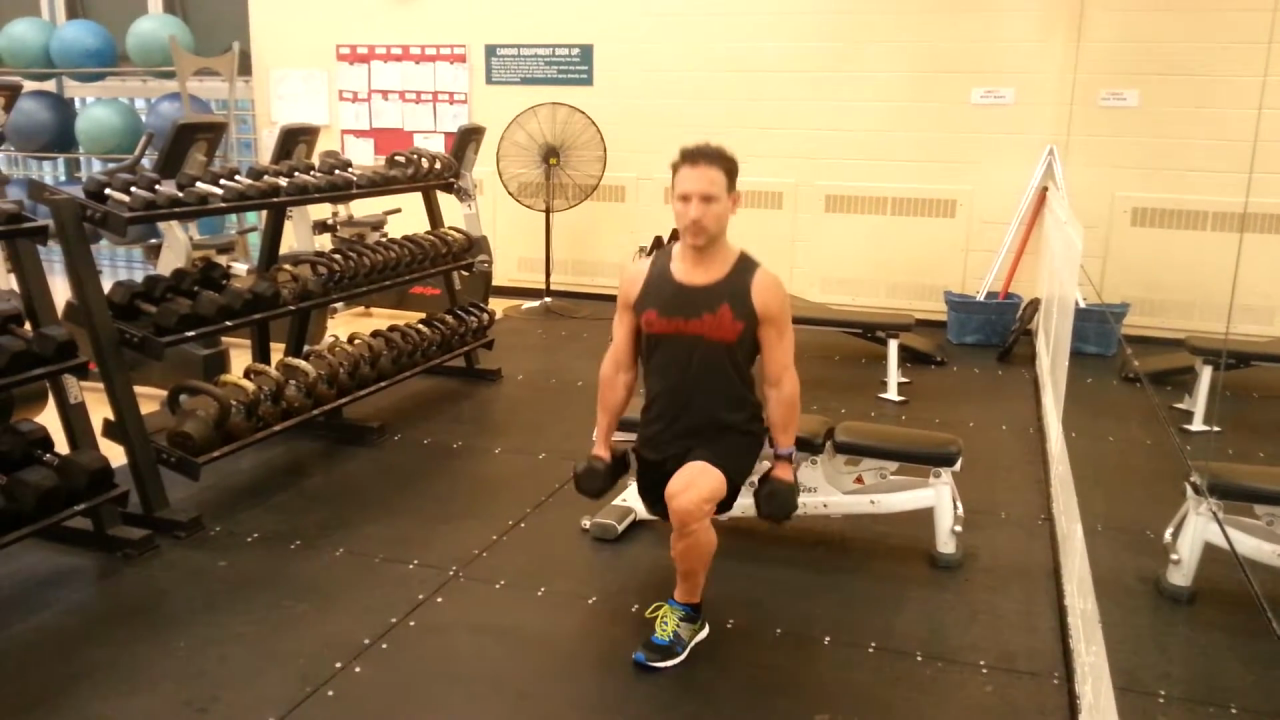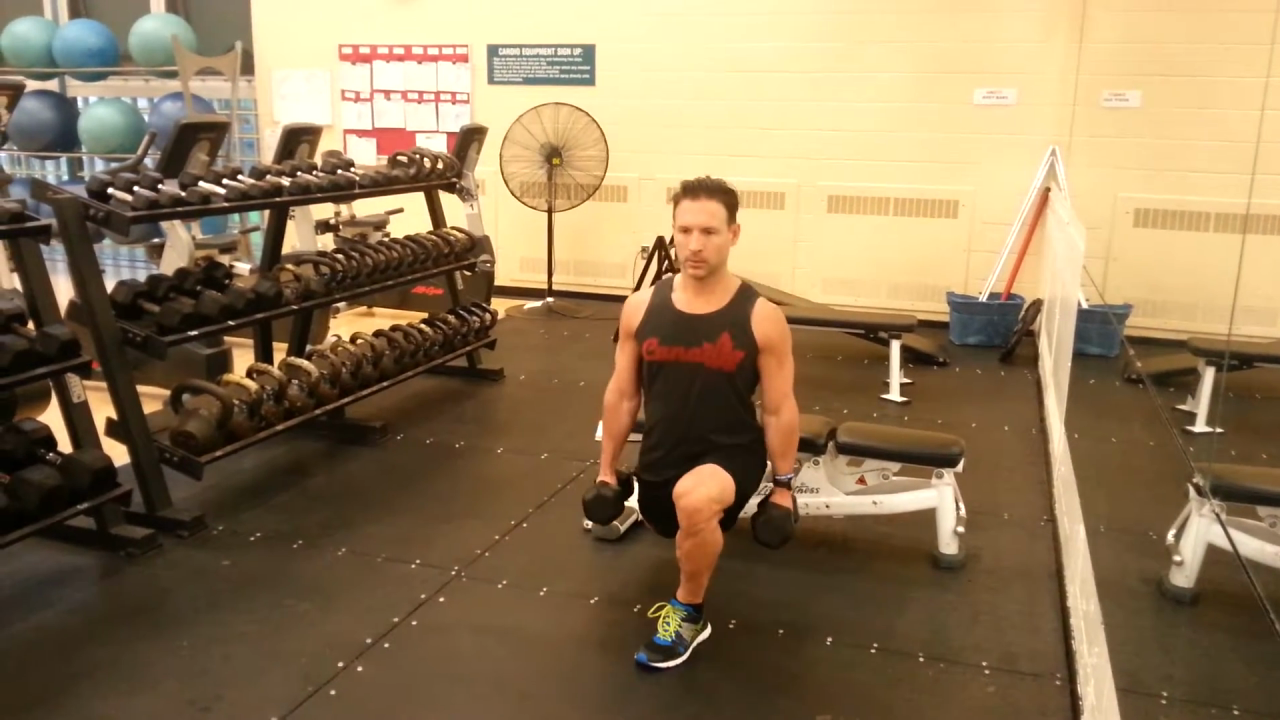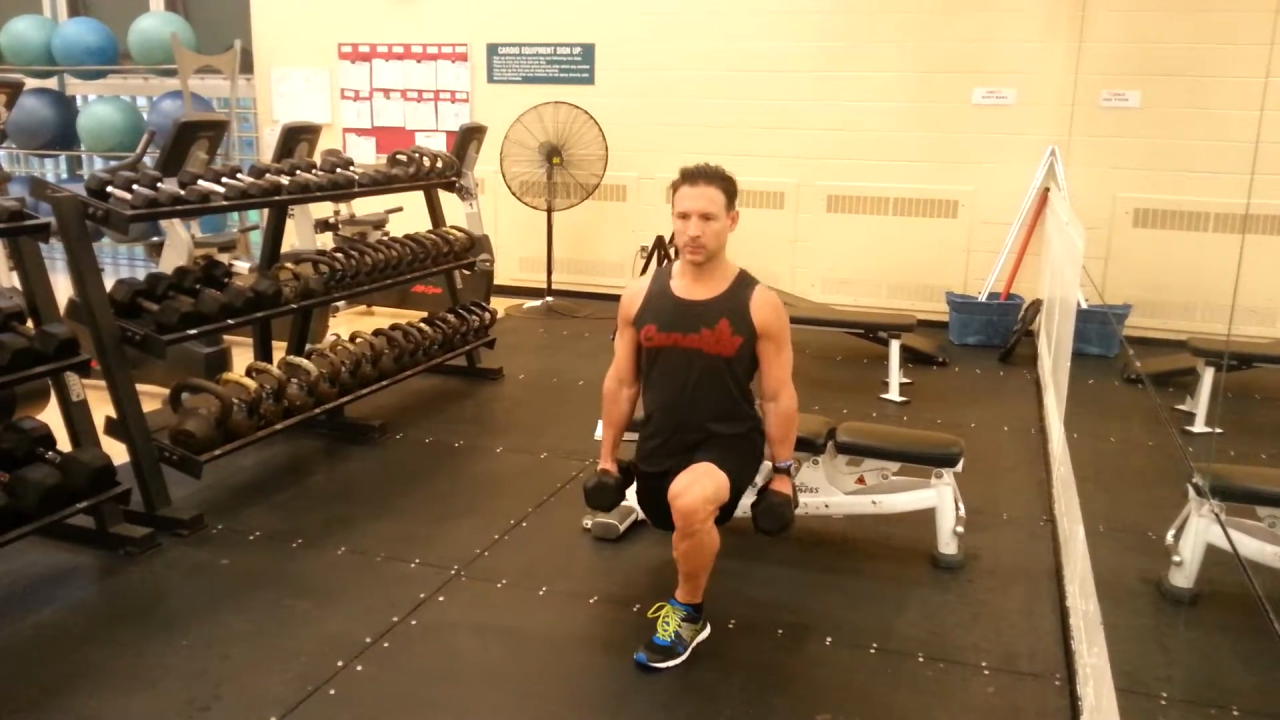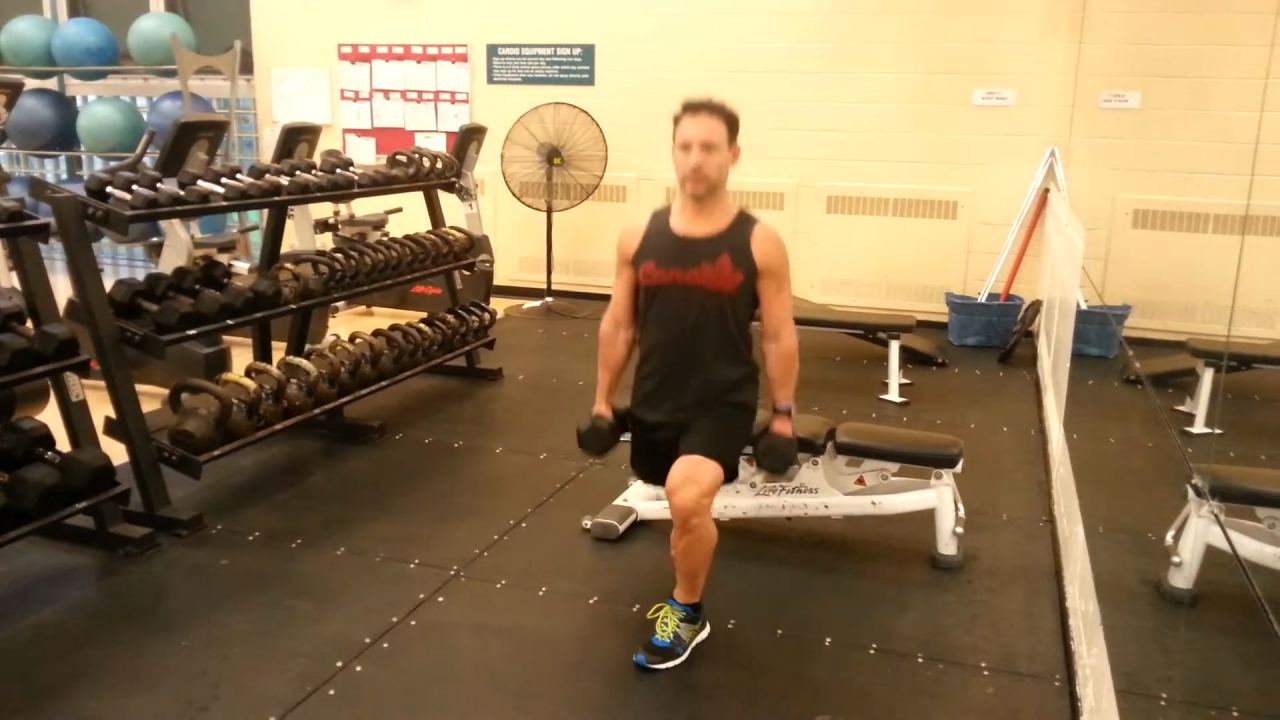
dt=0.3s
person 1, frame 1
left shoulder: (761, 288)
right shoulder: (640, 279)
left elbow: (781, 382)
right elbow: (618, 367)
left wrist: (784, 458)
right wrist: (602, 441)
left hip: (728, 433)
right hip: (660, 434)
left knee: (686, 502)
right knee: (671, 506)
left ankle: (687, 613)
person 1, frame 2
left shoulder: (762, 319)
right shoulder: (641, 308)
left elbow: (780, 411)
right elbow: (622, 395)
left wrist: (782, 485)
right wrist: (606, 467)
left hip: (731, 451)
right hip: (660, 458)
left knee: (695, 501)
left ankle: (688, 614)
person 1, frame 3
left shoulder: (760, 305)
right shoulder: (640, 296)
left elbow: (779, 396)
right elbow: (621, 382)
left wrist: (782, 472)
right wrist: (608, 454)
left hip: (728, 441)
right hip: (659, 444)
left knee: (689, 504)
right knee: (669, 513)
left ankle: (687, 614)
person 1, frame 4
left shoulder: (759, 244)
right shoulder: (638, 237)
left elbow: (779, 337)
right elbow: (619, 326)
left wrist: (783, 413)
right wrist: (603, 398)
left hip: (723, 400)
right hip: (654, 399)
left knee: (686, 499)
right knee: (668, 485)
left ankle: (687, 613)
